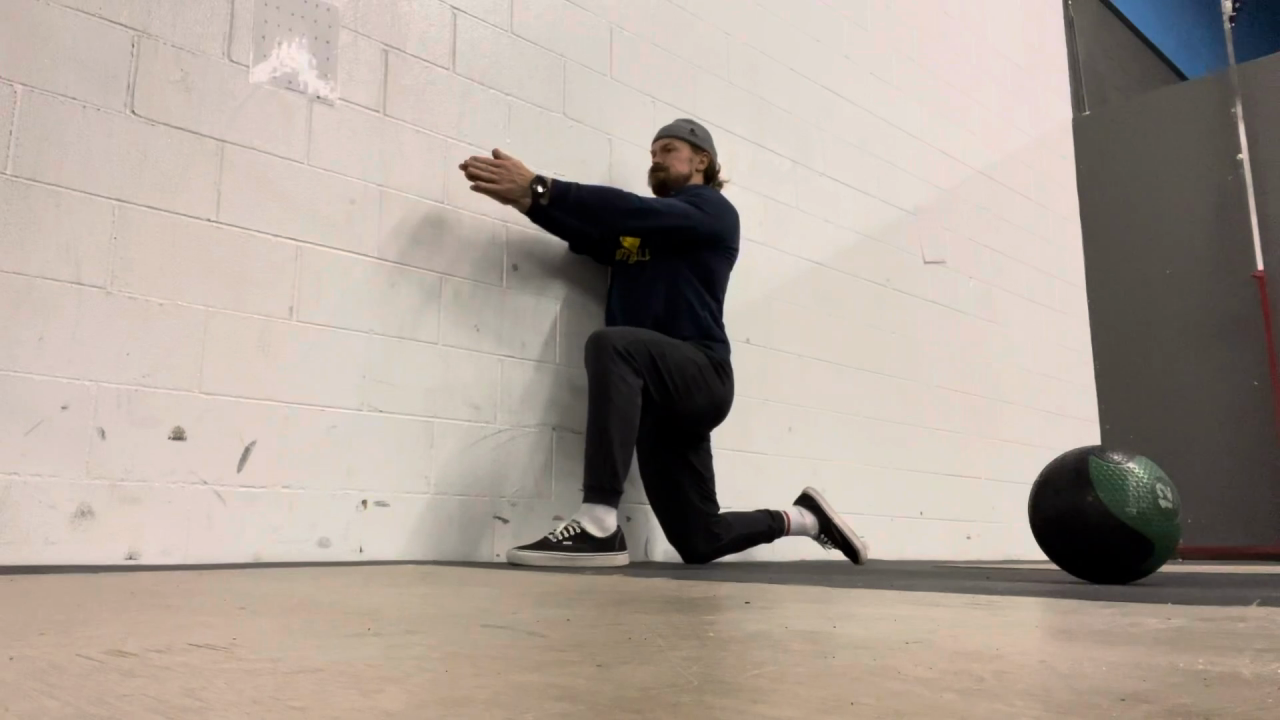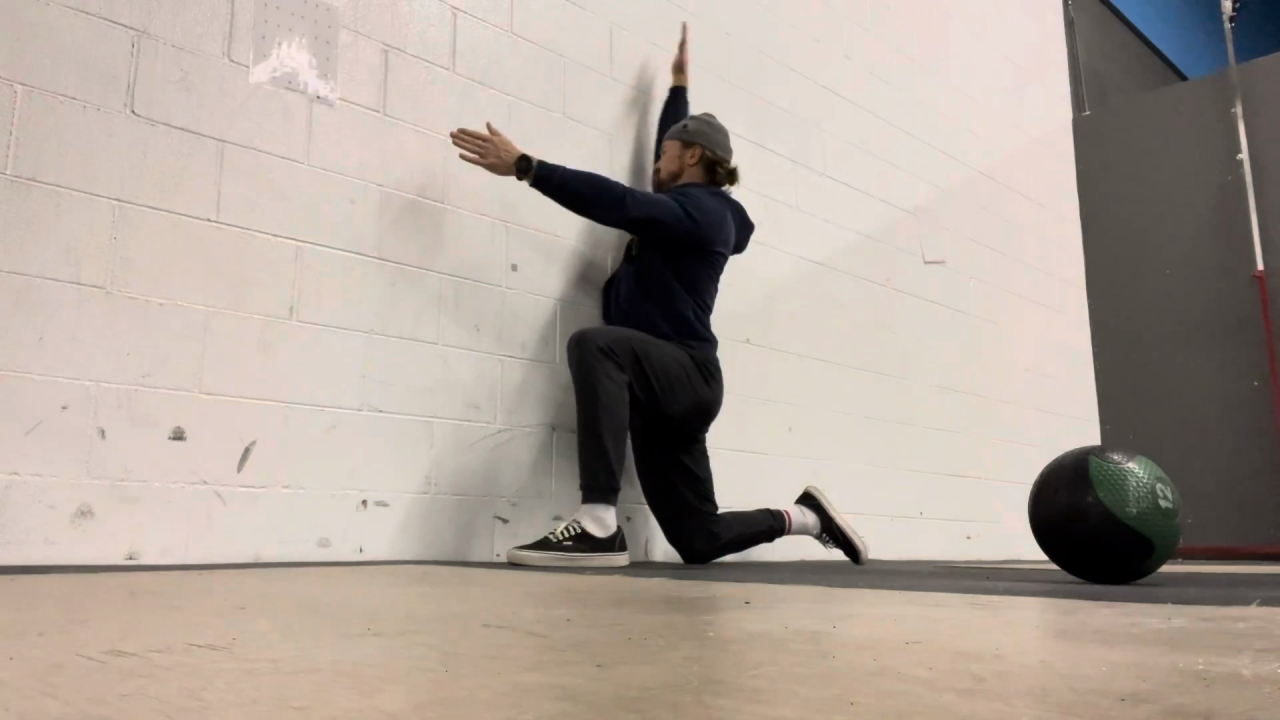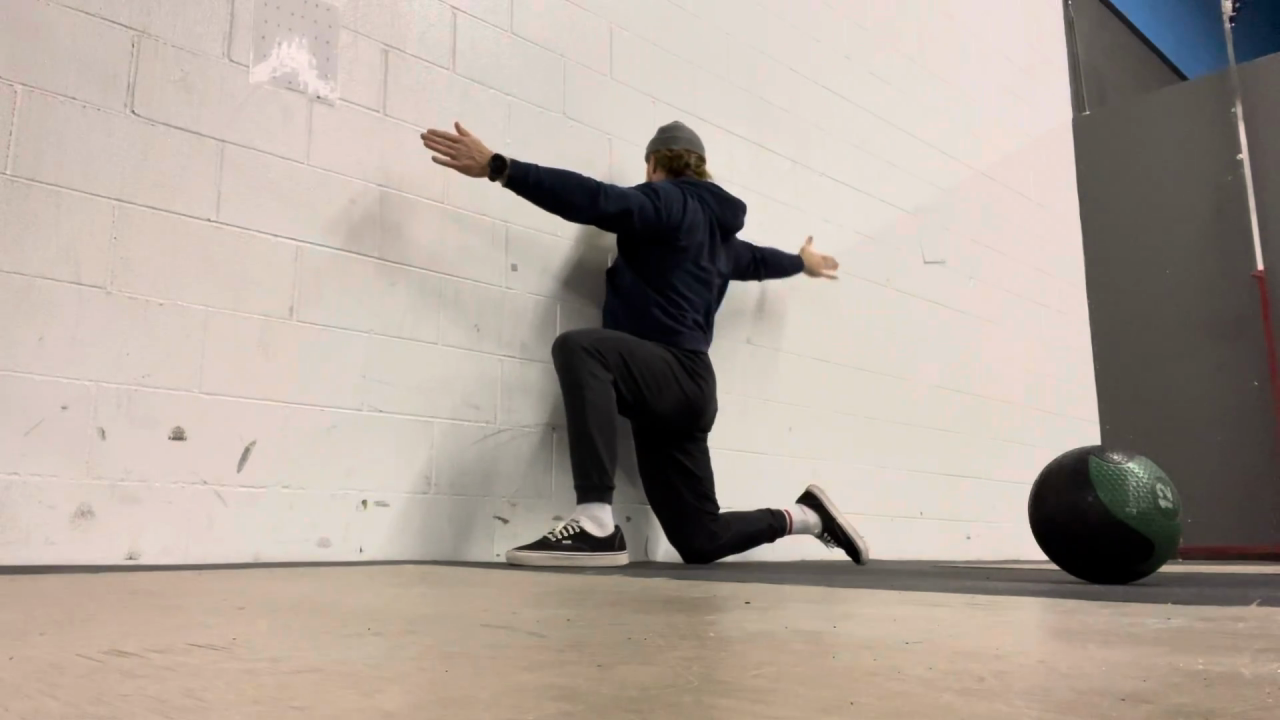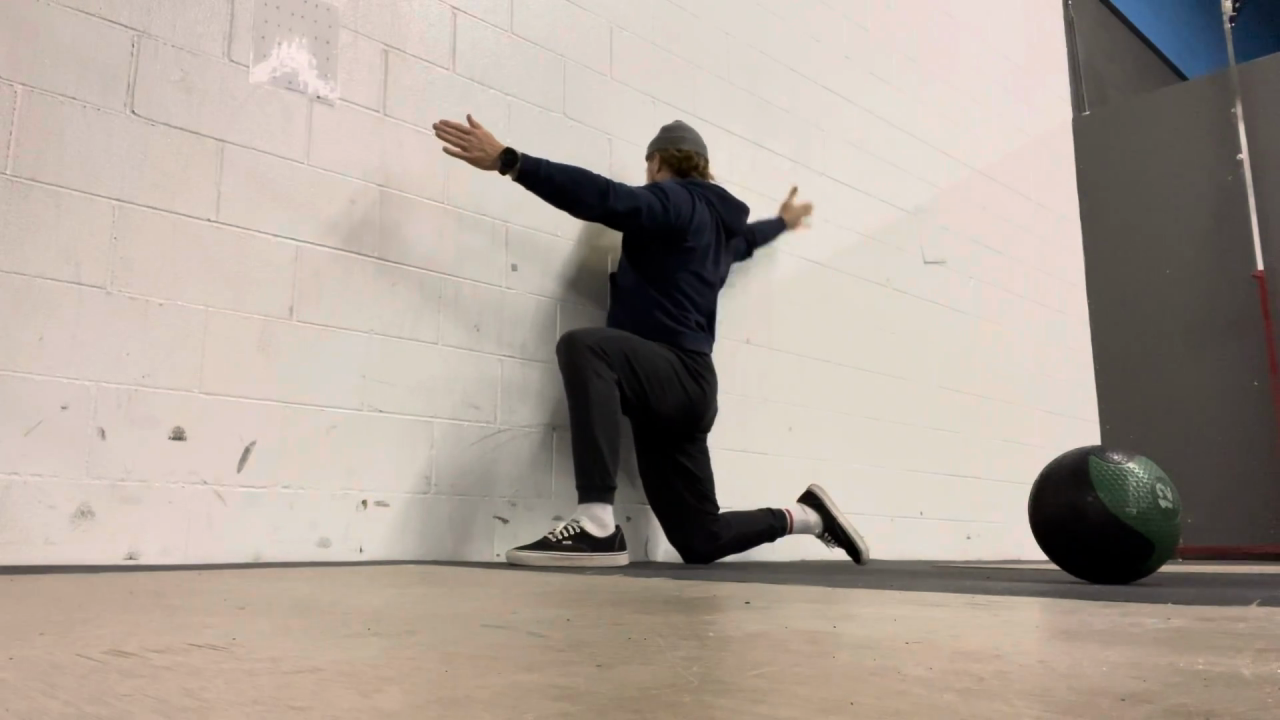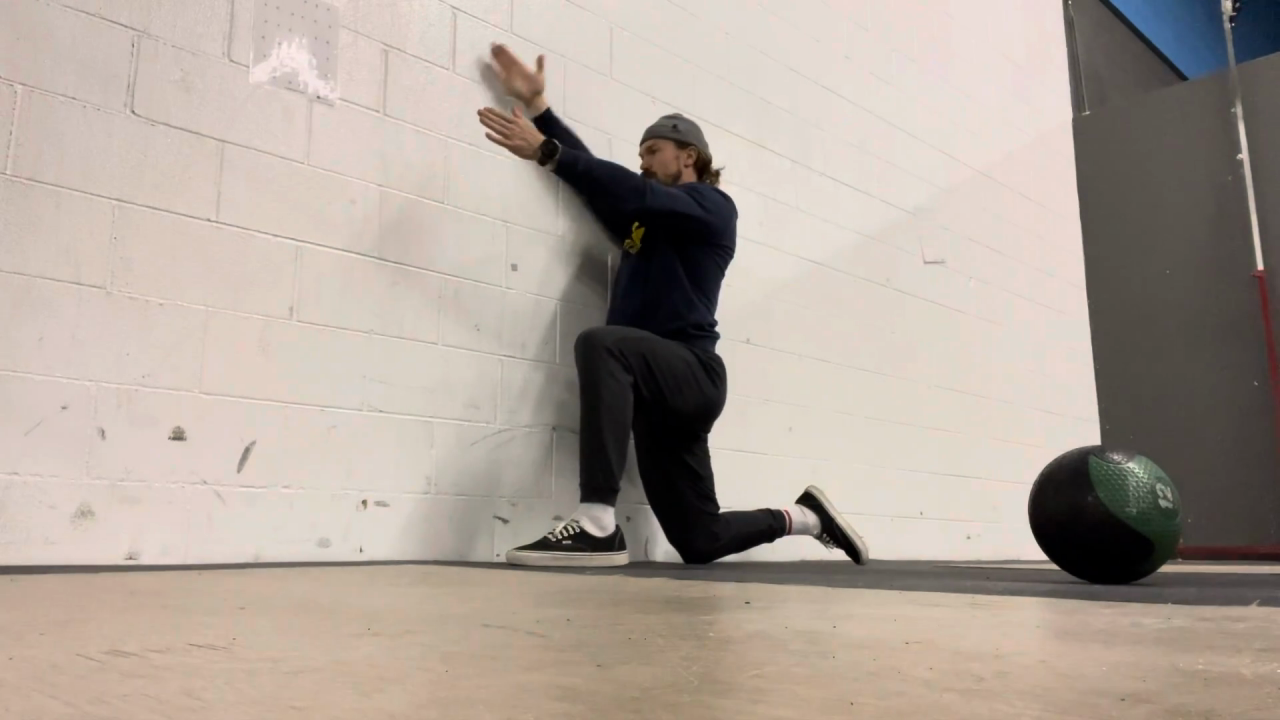
dt=1s
person 1, frame 1
left shoulder: (712, 211)
right shoulder: (641, 227)
left elbow: (627, 211)
right elbow: (590, 230)
left wrist: (540, 187)
right wrist: (525, 198)
left hip: (700, 375)
right hip: (661, 389)
left knee: (611, 345)
right knee: (700, 542)
left ankle: (599, 526)
right ankle: (803, 517)
person 1, frame 2
left shoulder: (700, 209)
right shoulder: (697, 206)
left elbow: (618, 203)
right elbow: (682, 136)
left wrist: (522, 165)
right wrist: (678, 86)
left hip: (685, 377)
right hip: (670, 388)
right knee: (699, 540)
left ankle: (599, 526)
right ankle: (806, 517)
person 1, frame 3
left shoulder: (668, 201)
right shoulder: (713, 224)
left elbow: (593, 200)
right elbow: (752, 260)
left wrist: (496, 166)
right wrist: (800, 261)
left hip: (675, 376)
right hip: (682, 386)
right knee: (700, 541)
left ankle: (596, 527)
right ankle: (806, 516)
person 1, frame 4
left shoulder: (674, 203)
right shoulder: (709, 216)
left elbow: (602, 199)
right elbow: (743, 239)
left wrist: (507, 160)
right wrist: (784, 221)
left hip: (678, 377)
right hip: (679, 387)
right knee: (700, 541)
left ankle: (596, 527)
right ankle: (807, 516)
person 1, frame 5
left shoulder: (712, 207)
right shoulder: (644, 221)
left elbow: (633, 190)
right elbow: (597, 184)
left wrist: (544, 150)
right wrist: (536, 109)
left hip: (690, 376)
right hip: (662, 392)
left knee: (601, 344)
right knee: (700, 541)
left ankle: (597, 527)
right ankle: (808, 516)
